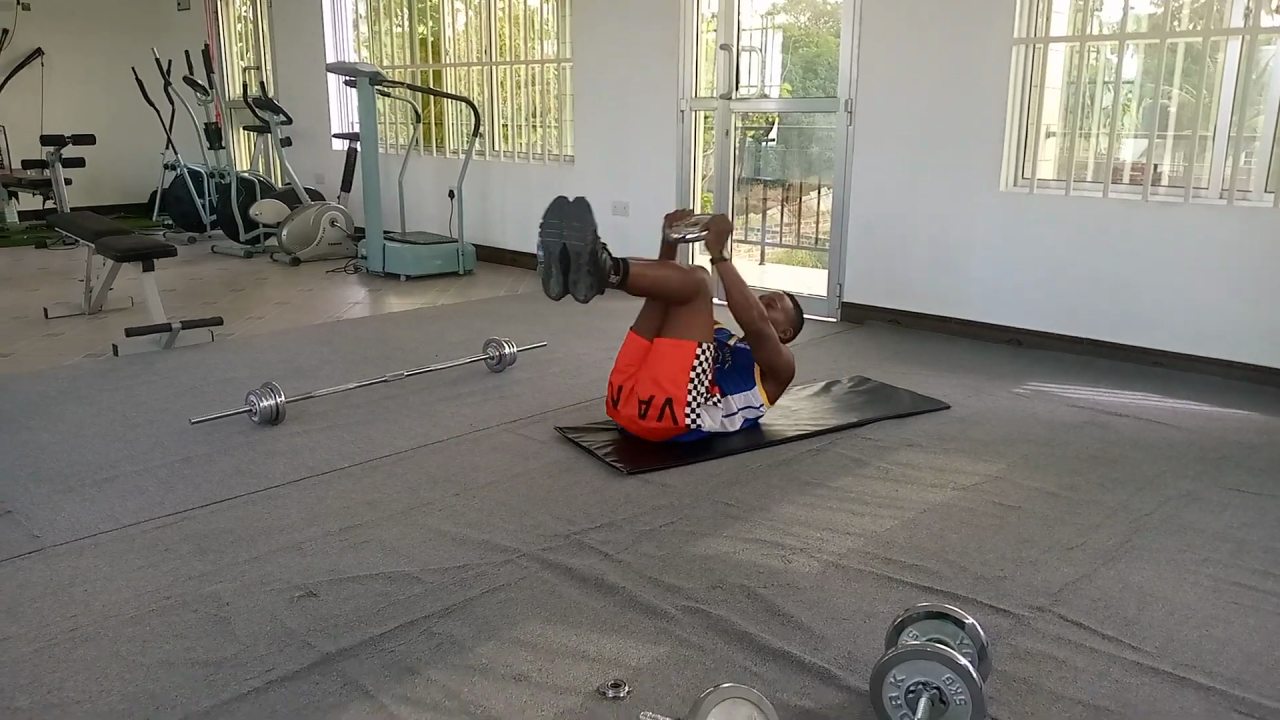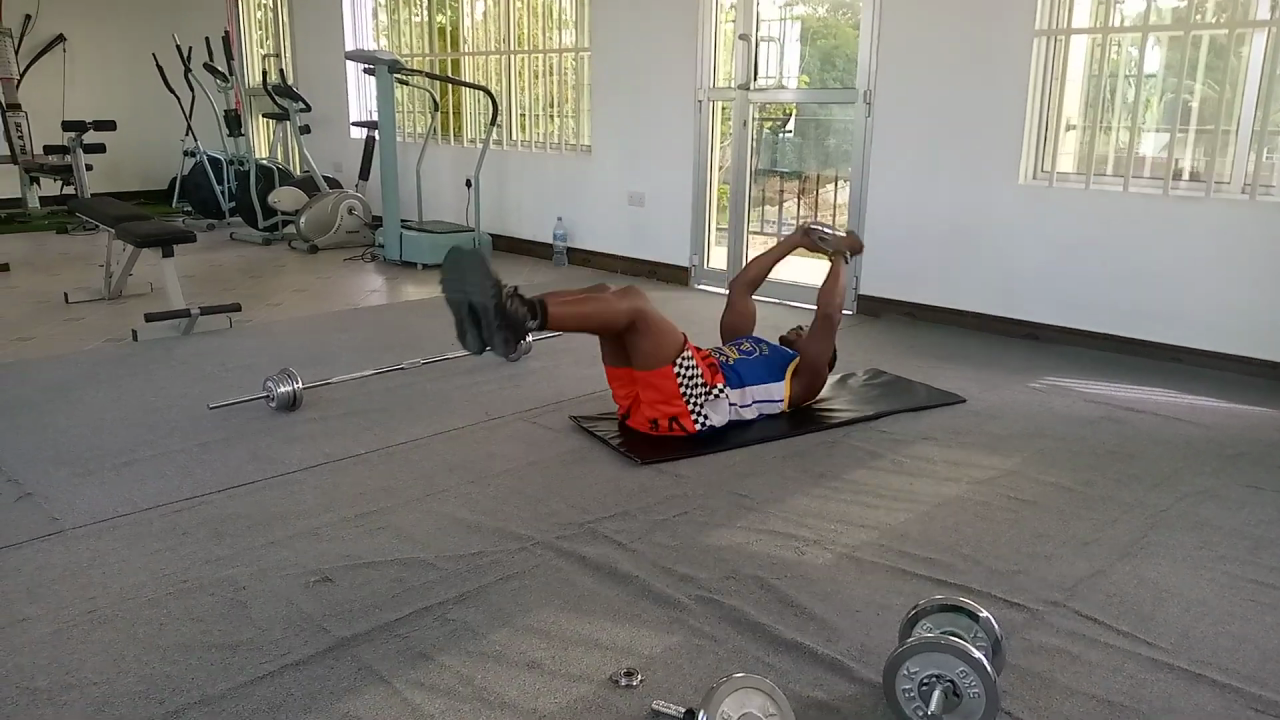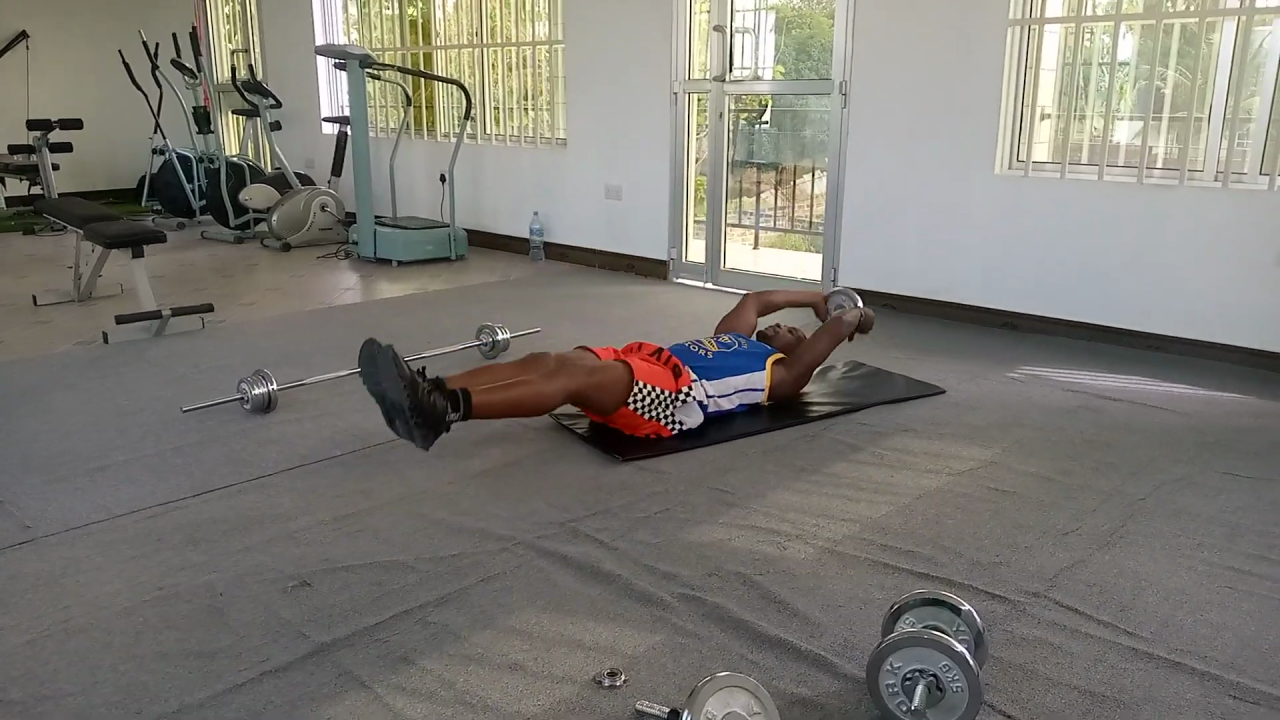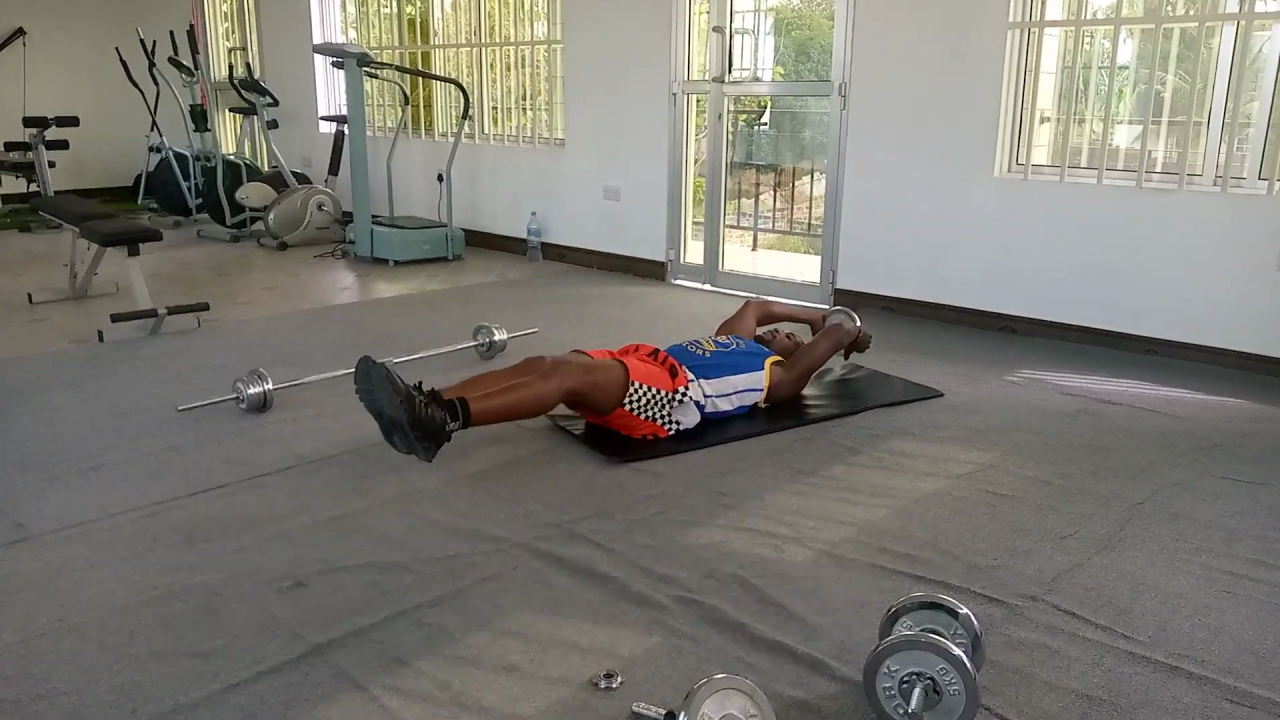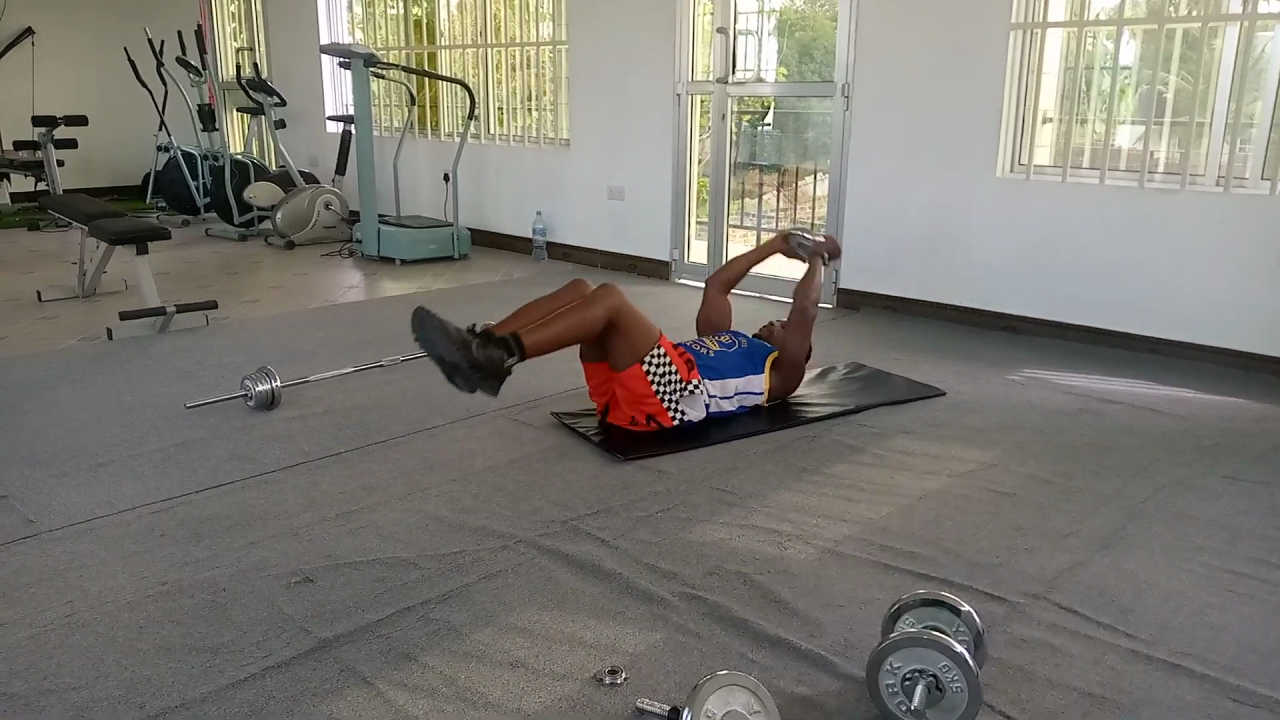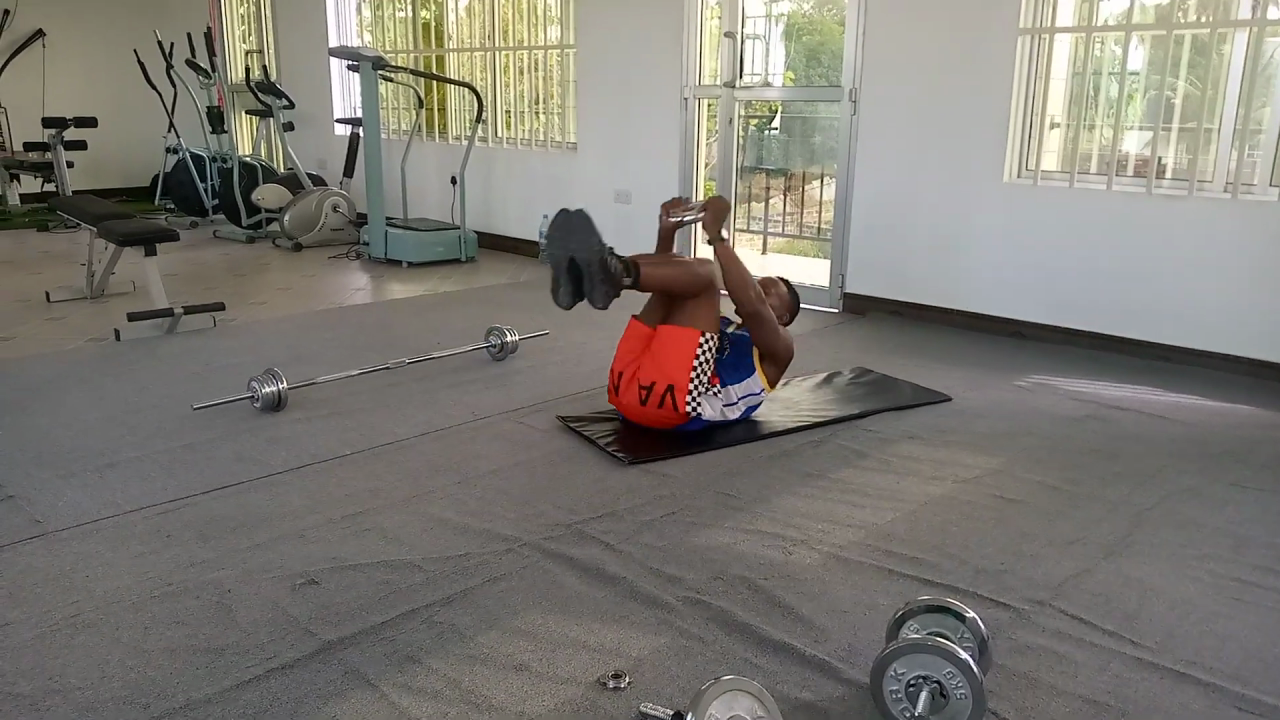
dt=0.3s
person 1, frame 1
left shoulder: (777, 367)
right shoulder: (720, 339)
left elbow: (754, 324)
left wrist: (718, 256)
right wrist: (669, 243)
left hip: (674, 413)
right hip: (626, 400)
left knee: (696, 280)
right knee: (665, 283)
left ankle: (602, 271)
right ankle: (583, 269)
person 1, frame 2
left shoulder: (801, 378)
right shoulder: (748, 345)
left elbow: (828, 317)
right elbow: (741, 287)
left wrist: (839, 259)
right wrist: (792, 242)
left hip: (689, 407)
right hip: (642, 398)
left knee: (630, 301)
right knee: (604, 297)
left ankle: (522, 315)
right ankle: (504, 316)
person 1, frame 3
left shoulder: (783, 376)
right shoulder: (737, 340)
left elbow: (834, 329)
right elbow: (756, 299)
left wrist: (851, 319)
right wrist: (817, 298)
left hip: (670, 395)
right hip: (647, 362)
left knee: (569, 373)
right knee: (543, 362)
left ankle: (442, 409)
right ankle: (431, 394)
person 1, frame 4
left shoulder: (779, 376)
right shoulder: (736, 345)
left elbow: (833, 337)
right elbow: (756, 306)
right wrist: (817, 314)
left hip: (668, 396)
right hip: (640, 362)
left knee: (569, 373)
right knee: (539, 365)
left ankle: (442, 420)
right ankle: (429, 405)
person 1, frame 5
left shoulder: (782, 371)
right shoulder: (728, 342)
left elbow: (804, 316)
right elbow: (718, 285)
left wrist: (817, 263)
right wrist: (772, 246)
left hip: (667, 404)
right hip: (620, 394)
left knee: (607, 296)
right knee: (580, 288)
left ankle: (497, 356)
right ankle: (483, 350)
person 1, frame 6
left shoulder: (776, 347)
right shoulder: (718, 328)
left elbow: (750, 303)
right elbow: (669, 278)
left wrist: (717, 237)
right wrist: (667, 233)
left hip: (675, 401)
right hip: (630, 386)
left knee: (706, 271)
right knee: (670, 274)
left ankle: (610, 274)
right ankle: (582, 278)
